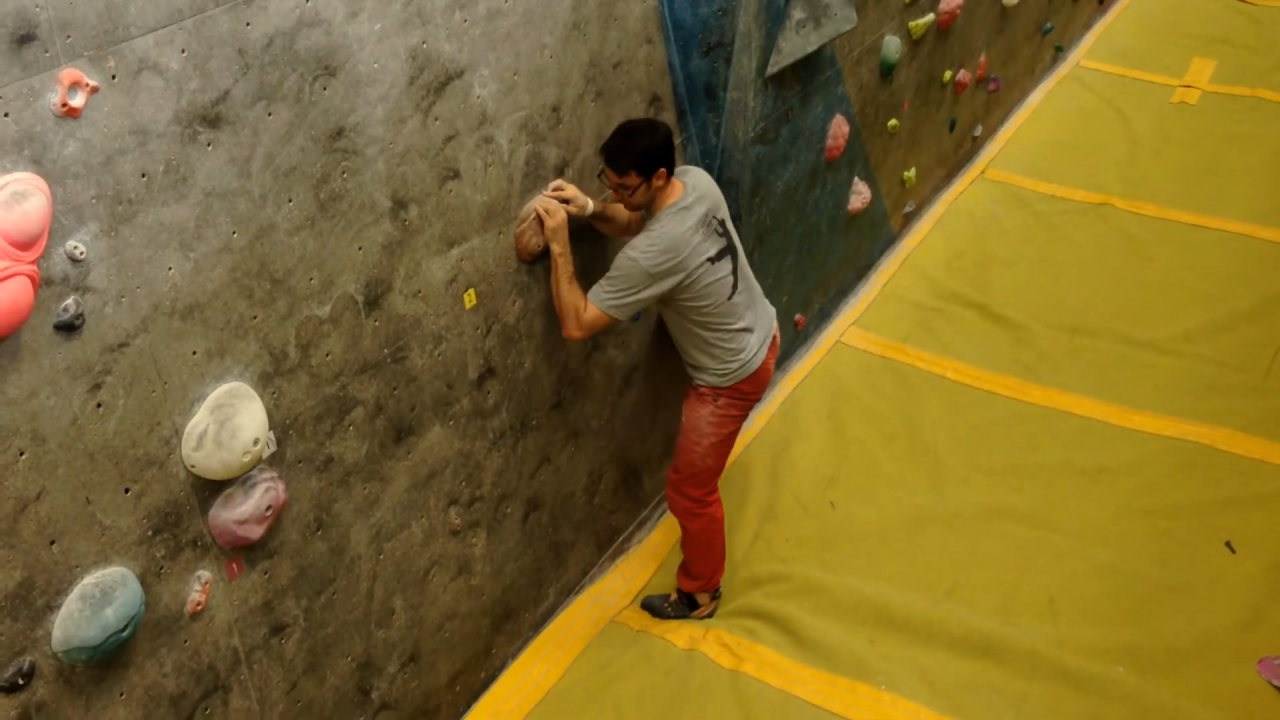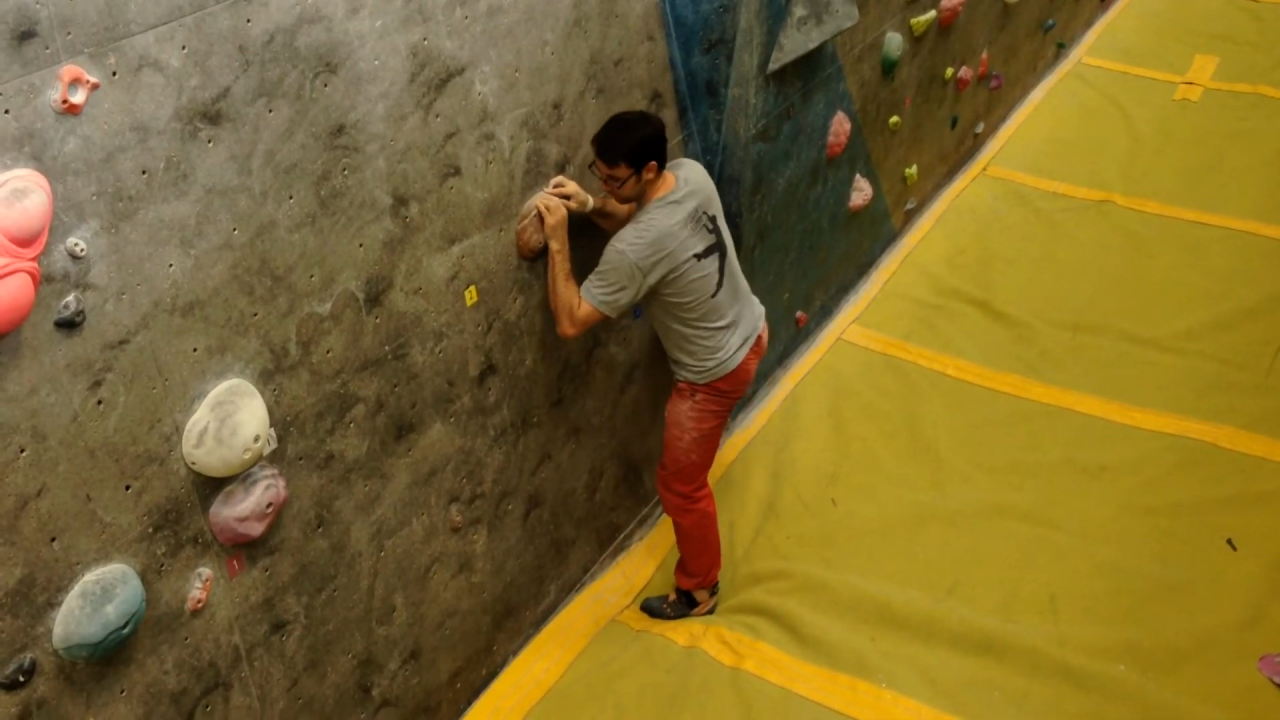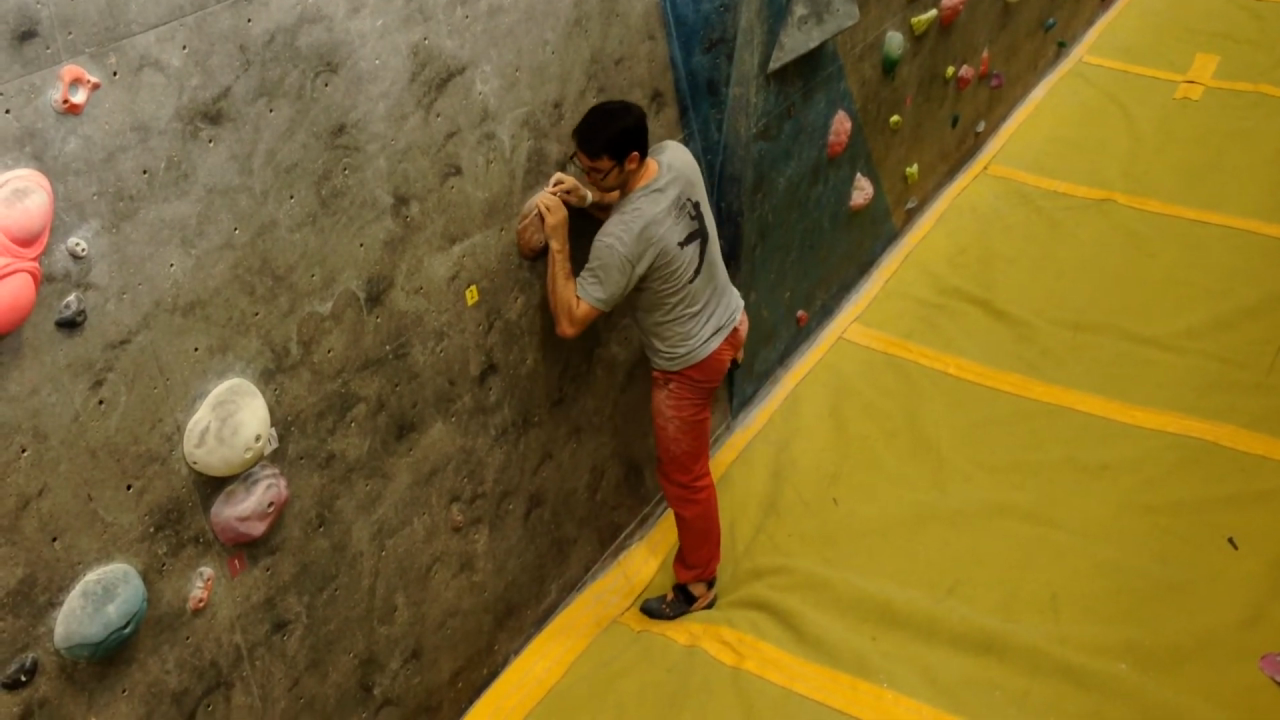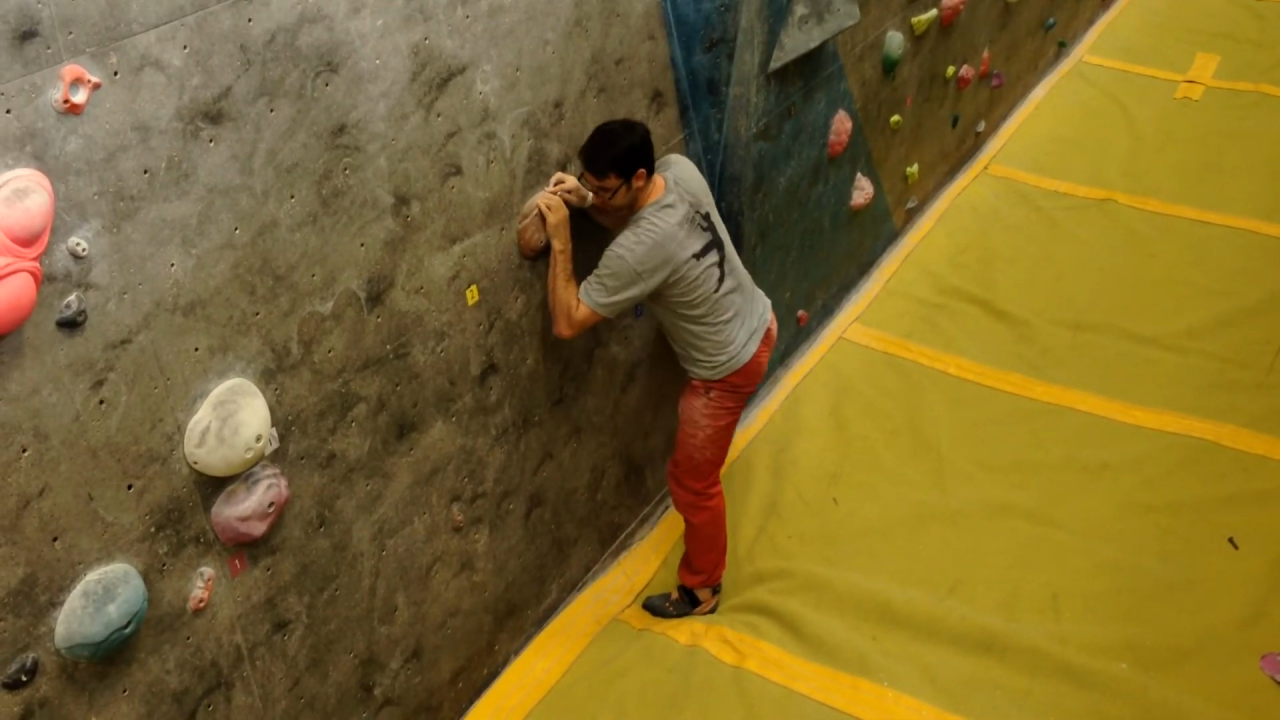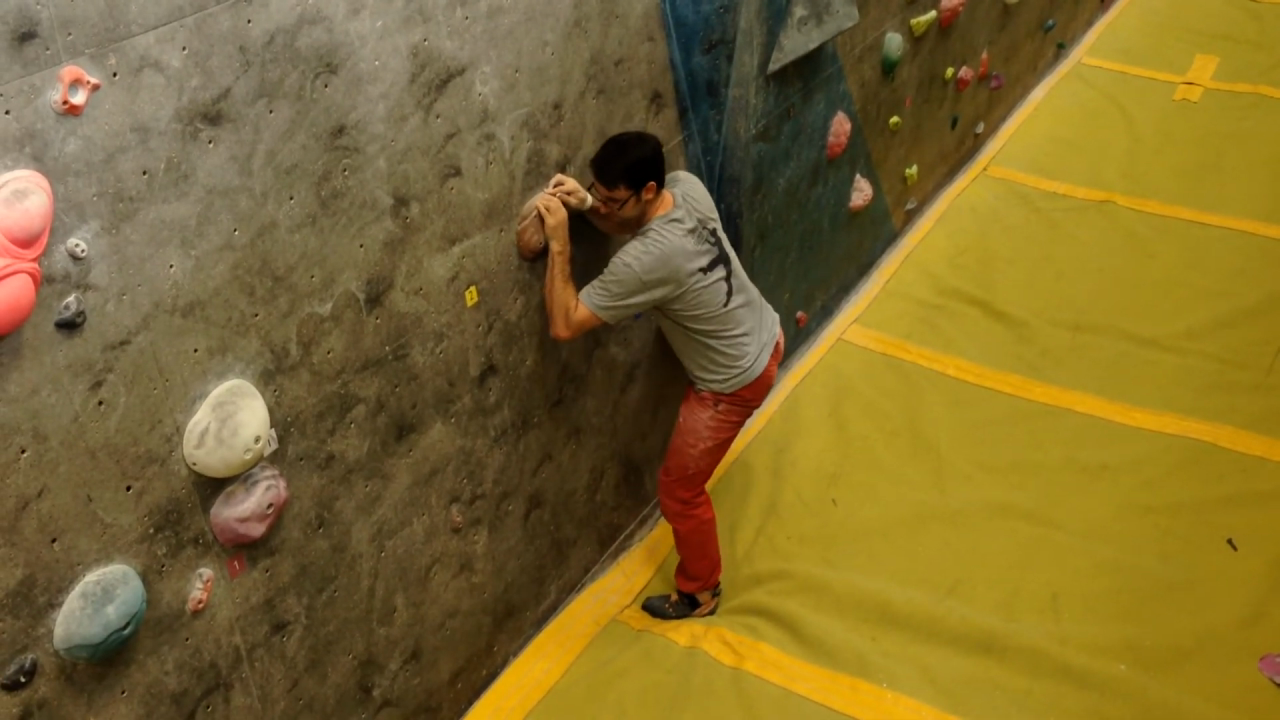
dt=0.4s
person 1, frame 1
left shoulder: (651, 256)
right shoulder: (696, 180)
left elbow: (576, 324)
right elbow: (635, 222)
left wrist: (559, 244)
right wrist: (589, 208)
left hip: (732, 377)
right hip: (762, 333)
left knee: (689, 490)
left ankle: (698, 593)
person 1, frame 2
left shoulder: (634, 250)
right shoulder: (692, 174)
left elbow: (570, 322)
left wrist: (558, 241)
right wrist: (591, 206)
left hip: (714, 373)
right hip: (750, 330)
left knee: (681, 486)
left ankle: (698, 591)
person 1, frame 3
left shoulder: (622, 240)
right shoulder: (677, 156)
left elbow: (569, 322)
left wrist: (558, 240)
right wrist: (590, 199)
left hip: (691, 361)
right hip: (729, 320)
left knee: (682, 477)
left ankle: (697, 585)
person 1, frame 4
left shoulder: (637, 252)
right shoulder: (679, 169)
left elbow: (566, 323)
left wrist: (560, 240)
right wrist: (587, 203)
left hip: (728, 368)
right hip: (759, 323)
left knee: (691, 482)
left ankle: (700, 589)
person 1, frame 5
left shoulder: (643, 262)
right shoulder: (687, 186)
left elbow: (563, 324)
right elbow: (636, 224)
left wrist: (559, 242)
right wrist: (587, 205)
left hip: (736, 381)
right hip: (766, 336)
left knee: (678, 490)
left ankle: (699, 592)
